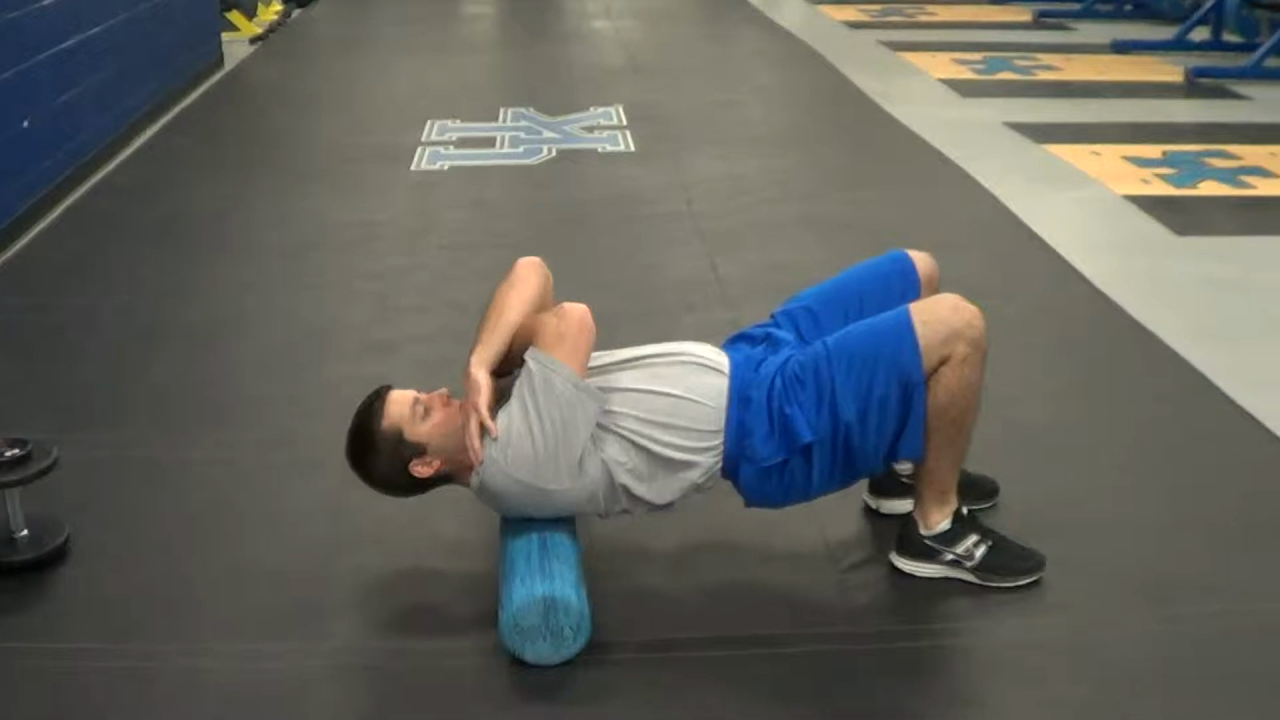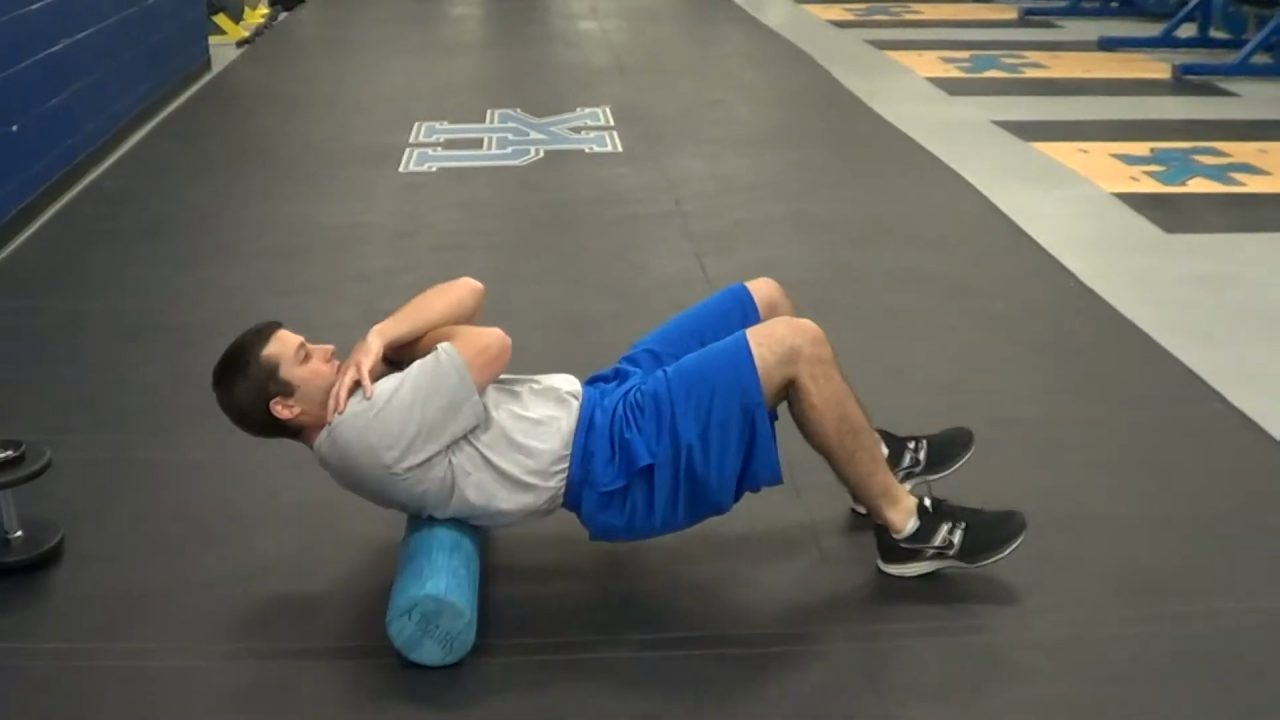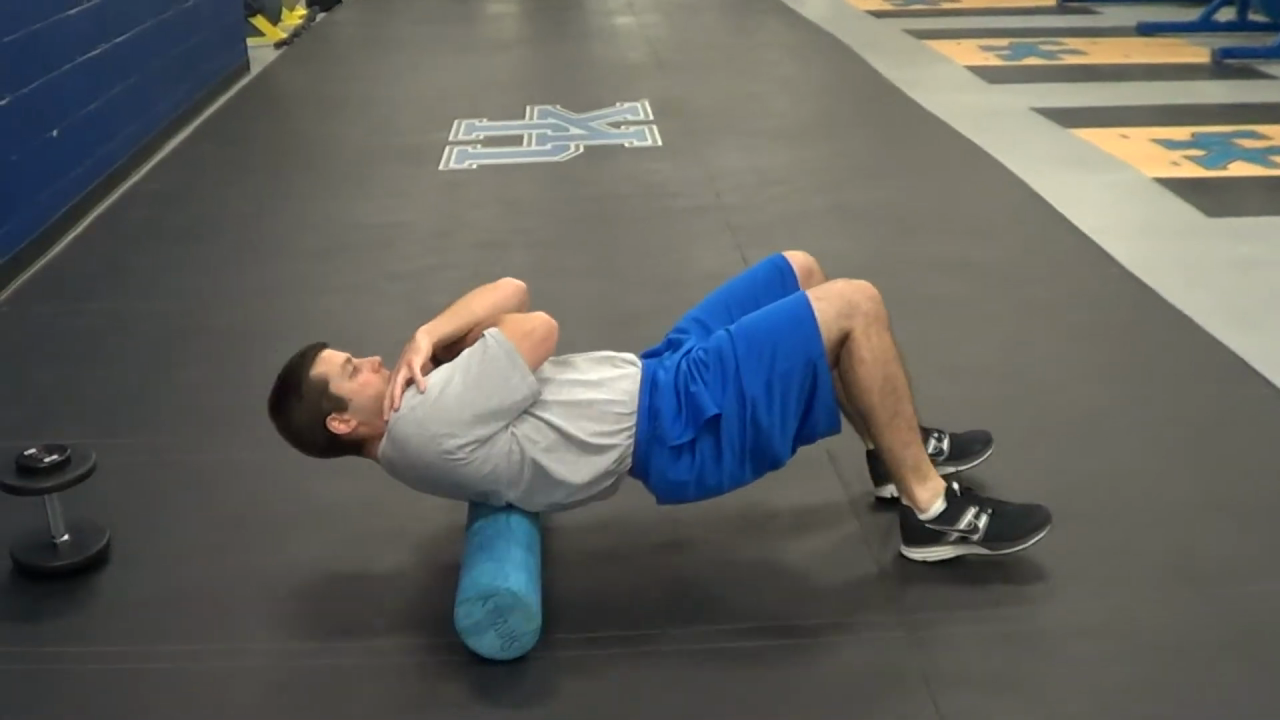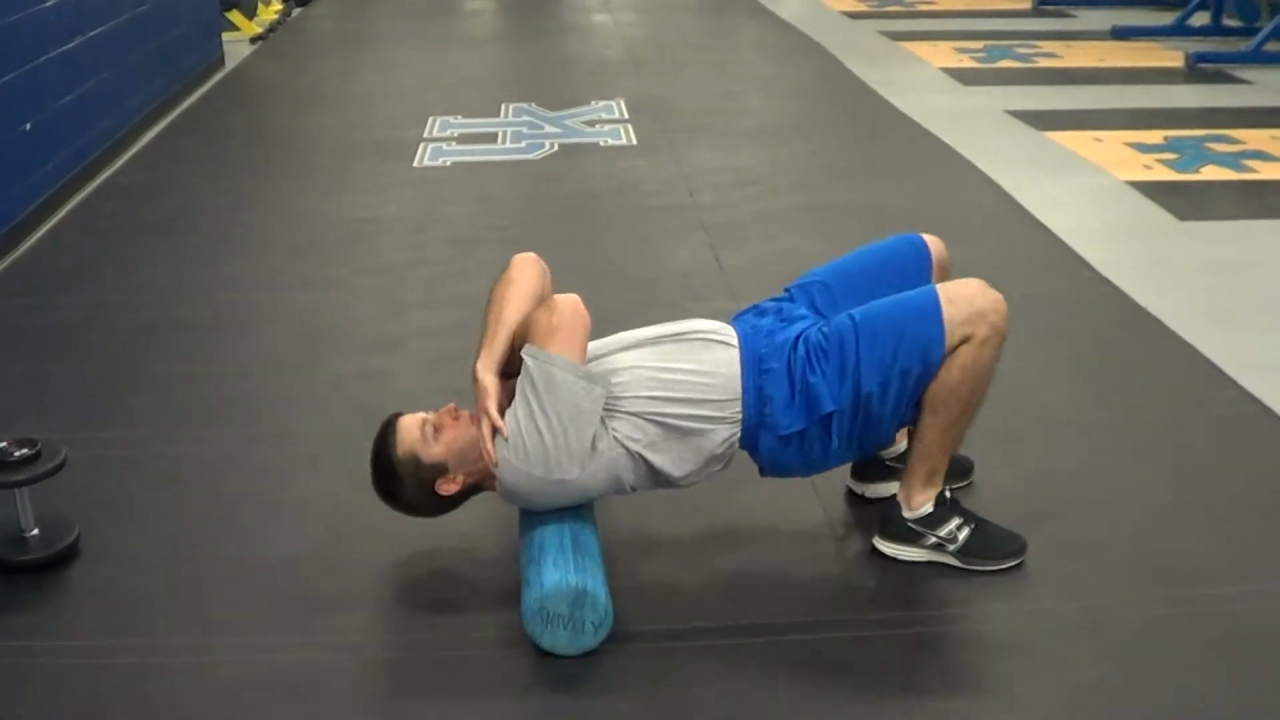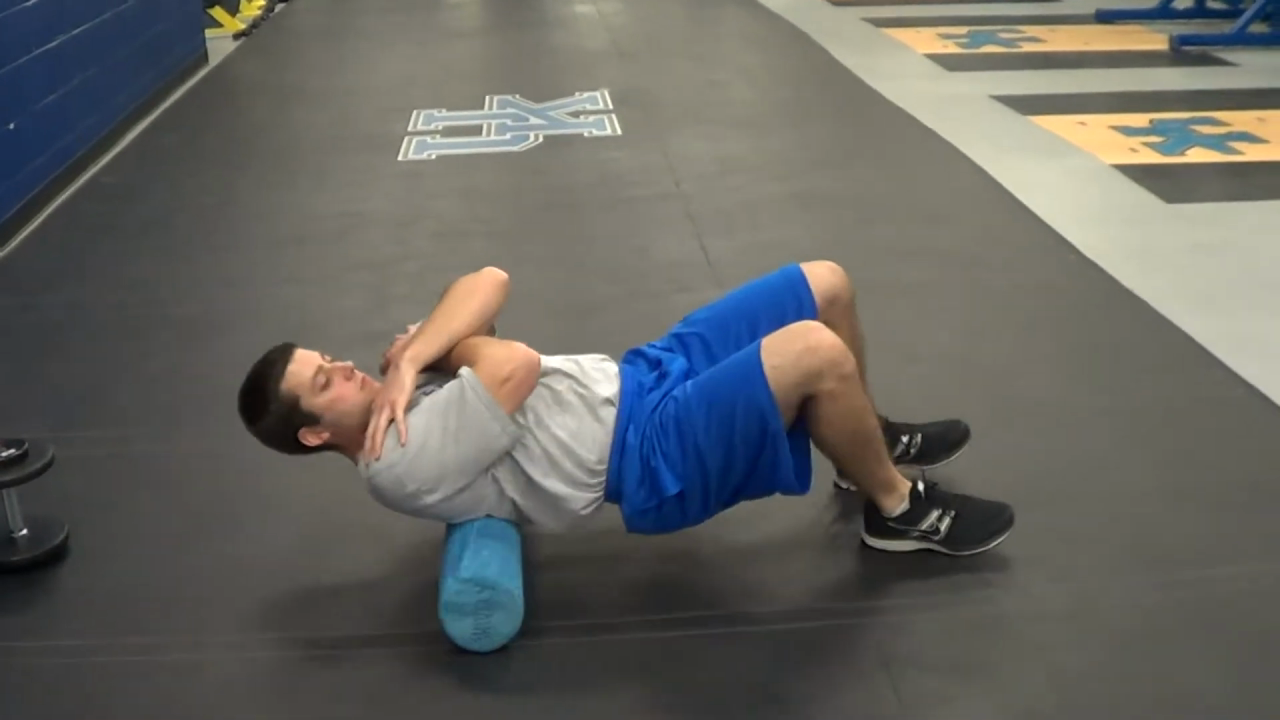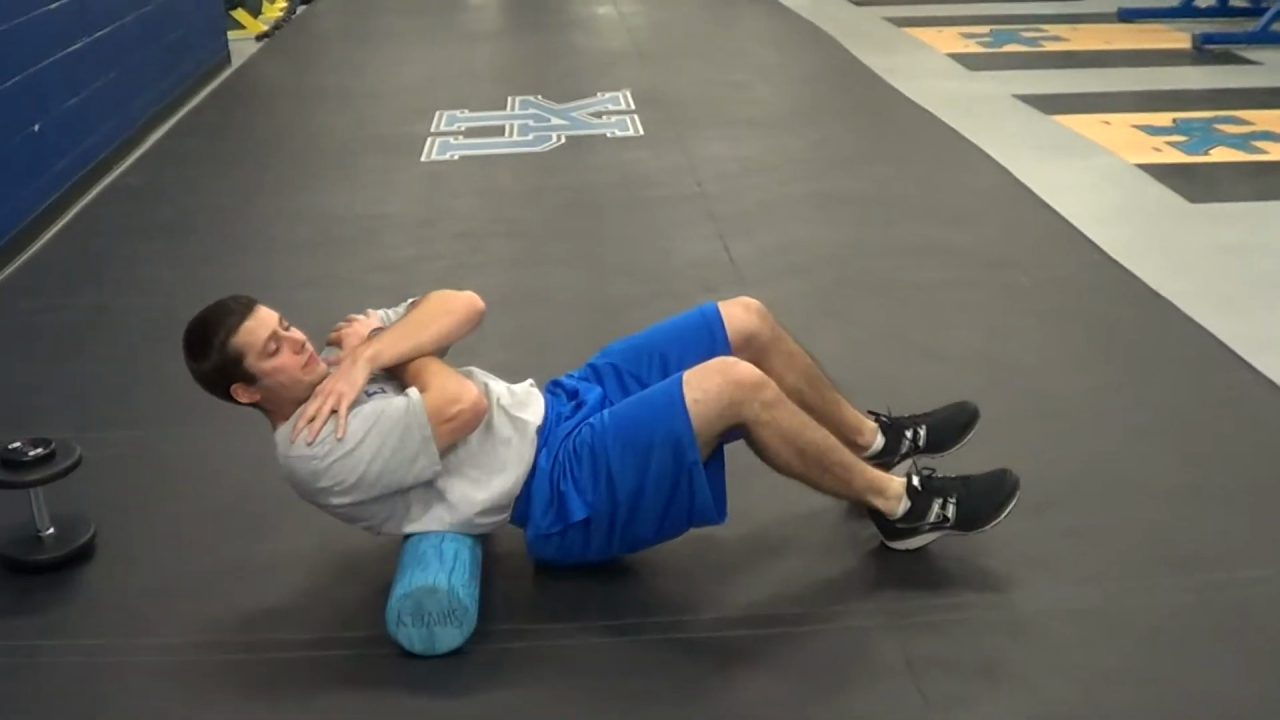
dt=0.7s
person 1, frame 1
left shoulder: (493, 416)
right shoulder: (519, 470)
left elbow: (531, 270)
right elbow: (571, 322)
left wrist: (481, 359)
right wrist: (505, 349)
left hip: (739, 370)
right hip: (761, 427)
left knee: (918, 273)
right knee: (957, 325)
left ankle: (901, 468)
right ankle: (936, 529)
person 1, frame 2
left shoulder: (364, 399)
right shoulder: (367, 435)
left elbow: (470, 290)
right elbow: (492, 346)
left wrist: (383, 336)
right wrist: (397, 342)
left hip: (597, 405)
right hip: (613, 464)
left knee: (768, 300)
right knee: (798, 342)
left ankle: (873, 457)
right ankle: (906, 527)
person 1, frame 3
left shoulder: (416, 410)
right shoulder: (429, 431)
left elbow: (511, 289)
right elbow: (538, 330)
left wrist: (429, 335)
right wrist: (444, 343)
left hip: (656, 382)
right hip: (678, 426)
left knee: (802, 270)
right knee: (856, 302)
left ankle: (892, 449)
right ankle: (932, 511)
person 1, frame 4
left shoulder: (512, 411)
right shoulder: (535, 468)
left elbow: (527, 266)
right elbow: (565, 312)
left wrist: (490, 363)
right wrist: (505, 358)
right hip: (780, 395)
left knee: (929, 255)
right knee: (980, 309)
left ankle: (886, 453)
right ankle: (917, 513)
person 1, frame 5
left shoulder: (396, 394)
right shoulder: (400, 468)
left elbow: (492, 281)
right elbow: (517, 369)
left wrist: (414, 358)
right wrist: (446, 343)
left hip: (635, 380)
right hip: (647, 457)
left knee: (826, 286)
right knee: (815, 353)
left ankle: (870, 438)
right ankle: (899, 510)
person 1, frame 6
left shoulder: (339, 364)
right shoulder: (316, 457)
left elbow: (465, 304)
right elbow: (462, 408)
left wrist: (367, 355)
right wrist: (393, 349)
left hip: (559, 407)
right hip: (565, 490)
left knee: (745, 321)
right knee: (739, 384)
left ankle: (873, 440)
right ankle: (900, 503)
